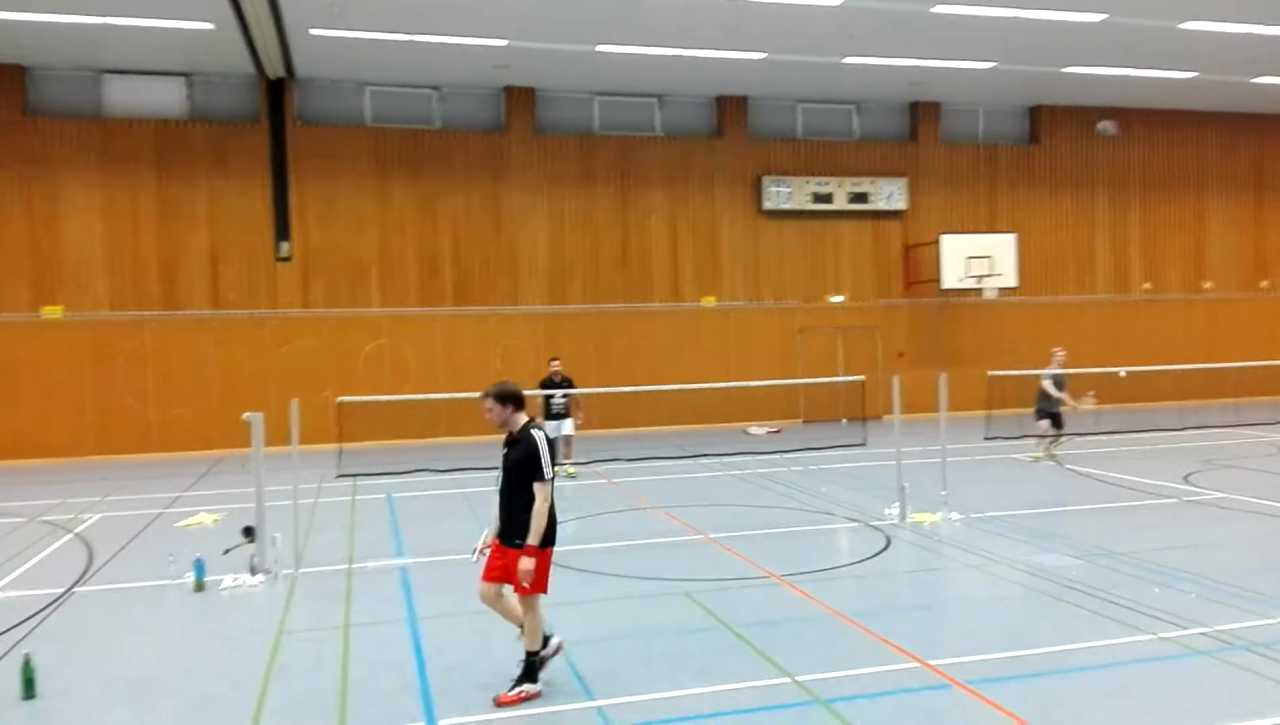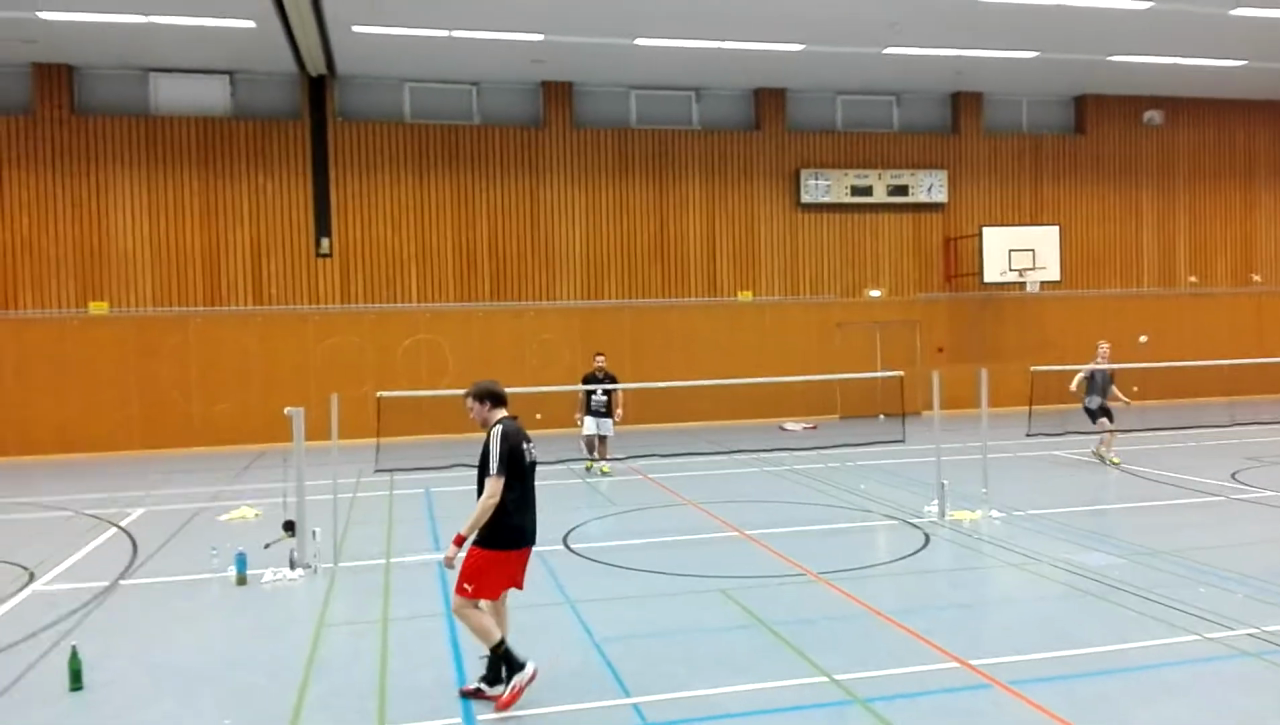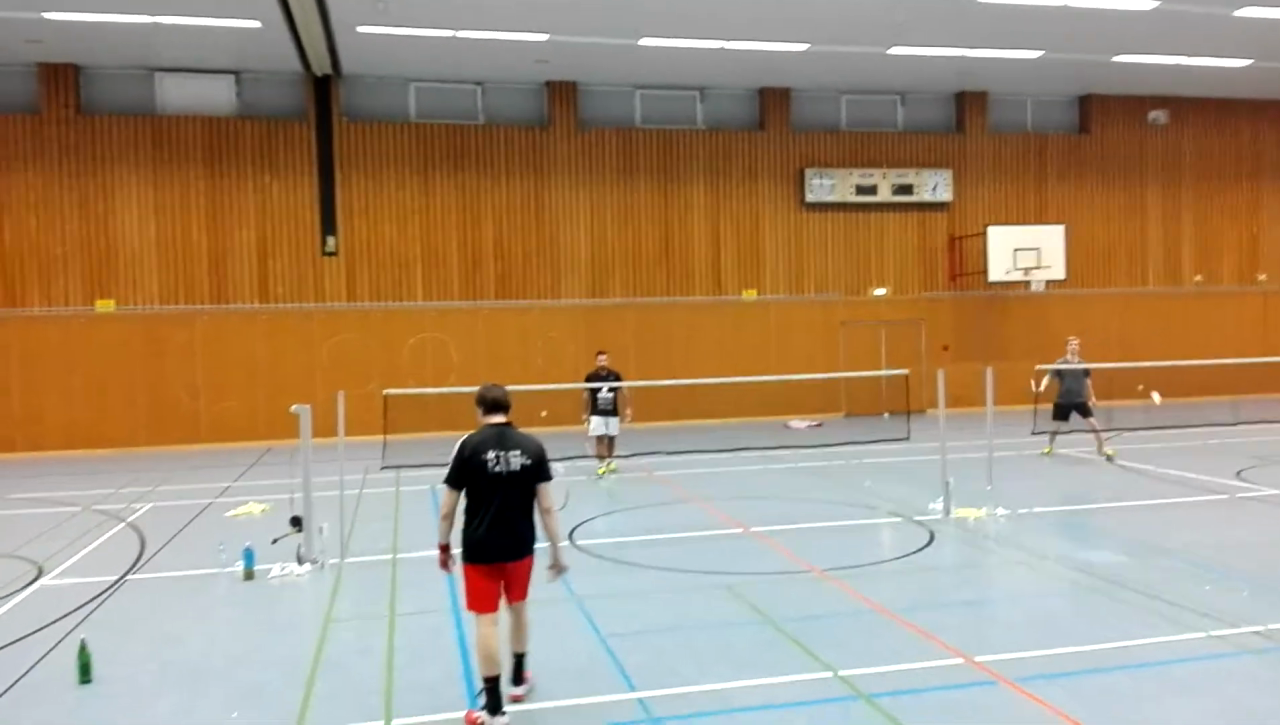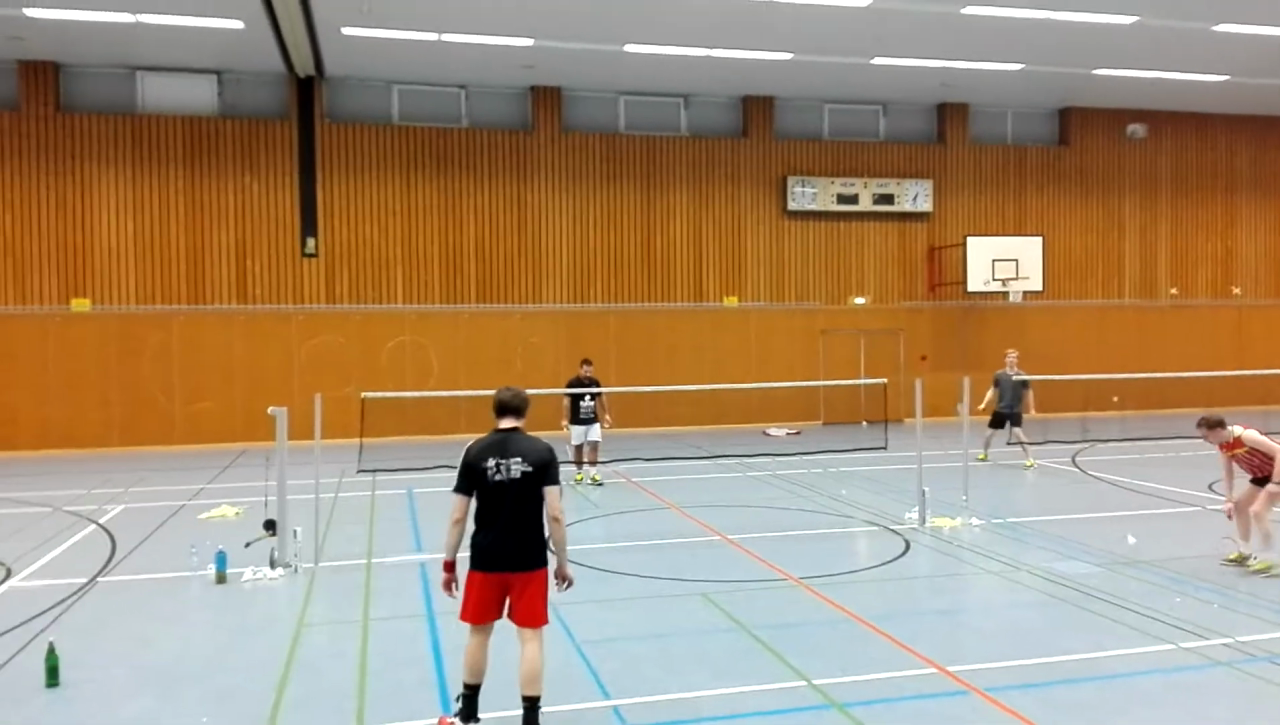
dt=0.5s
person 1, frame 1
left shoulder: (535, 439)
right shoulder: (510, 440)
left elbow: (542, 500)
left wrist: (530, 551)
right wrist: (492, 533)
left hip: (530, 540)
right hip: (508, 536)
left knee: (528, 603)
right knee: (488, 593)
left ankle: (530, 679)
right ankle: (543, 642)
person 1, frame 2
left shoulder: (499, 434)
right shoulder: (518, 433)
left elbow: (492, 497)
left wrist: (459, 540)
left hip: (499, 538)
right hip: (520, 535)
left knee: (463, 604)
right knee: (494, 603)
left ankle: (516, 668)
right ankle: (494, 679)
person 1, frame 3
left shoulder: (469, 446)
right shoulder: (533, 447)
left elbow: (448, 508)
right elbow: (547, 507)
left wrist: (443, 546)
right wrist: (557, 553)
left hip: (480, 549)
right hip: (520, 546)
left knee: (486, 622)
right knee: (518, 607)
right ankle: (518, 680)
person 1, frame 4
left shoulder: (475, 451)
right shoulder: (542, 451)
left elbow: (458, 517)
right elbow: (555, 515)
left wrist: (448, 564)
right wrist: (562, 563)
left hip: (486, 559)
right hip: (530, 560)
left knee: (479, 634)
right knee: (531, 638)
